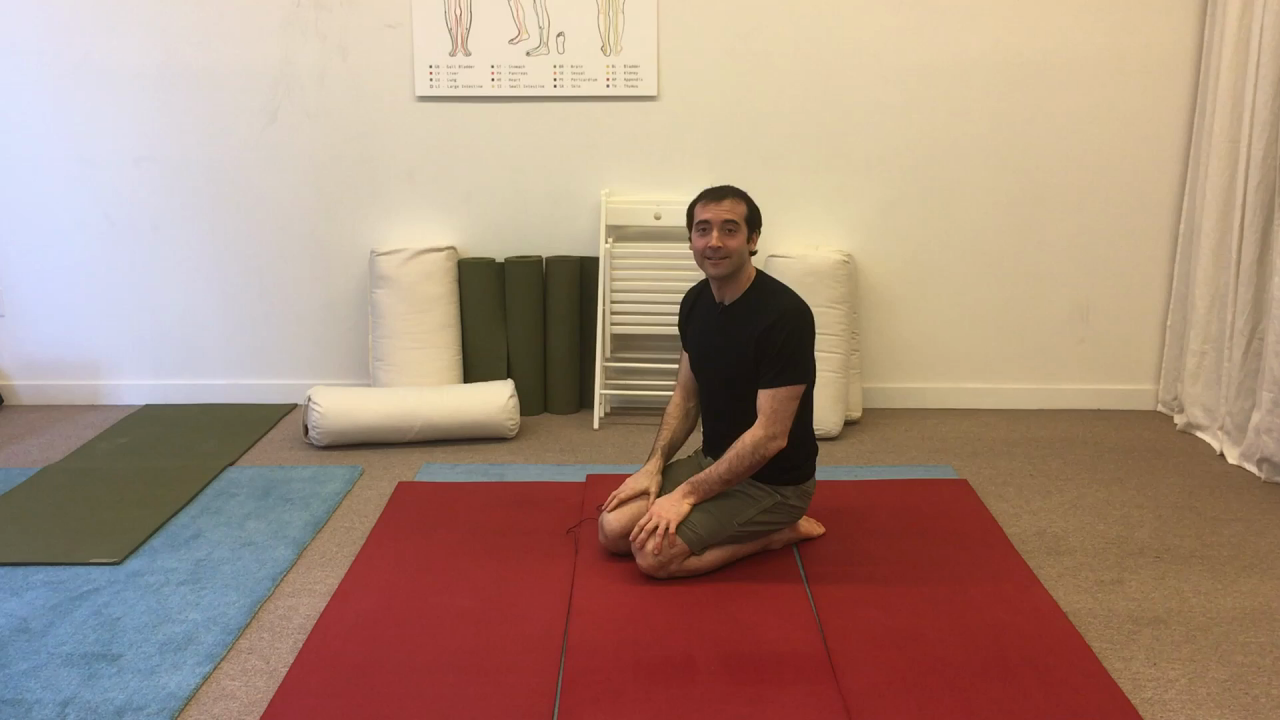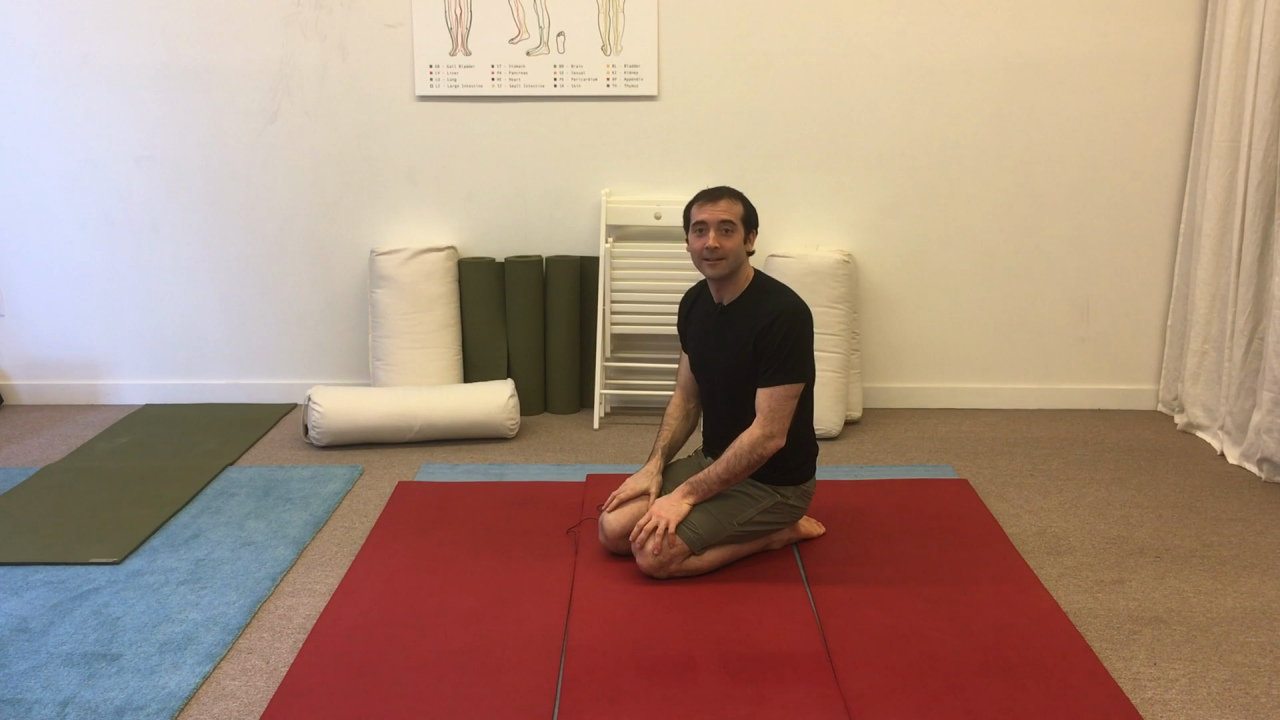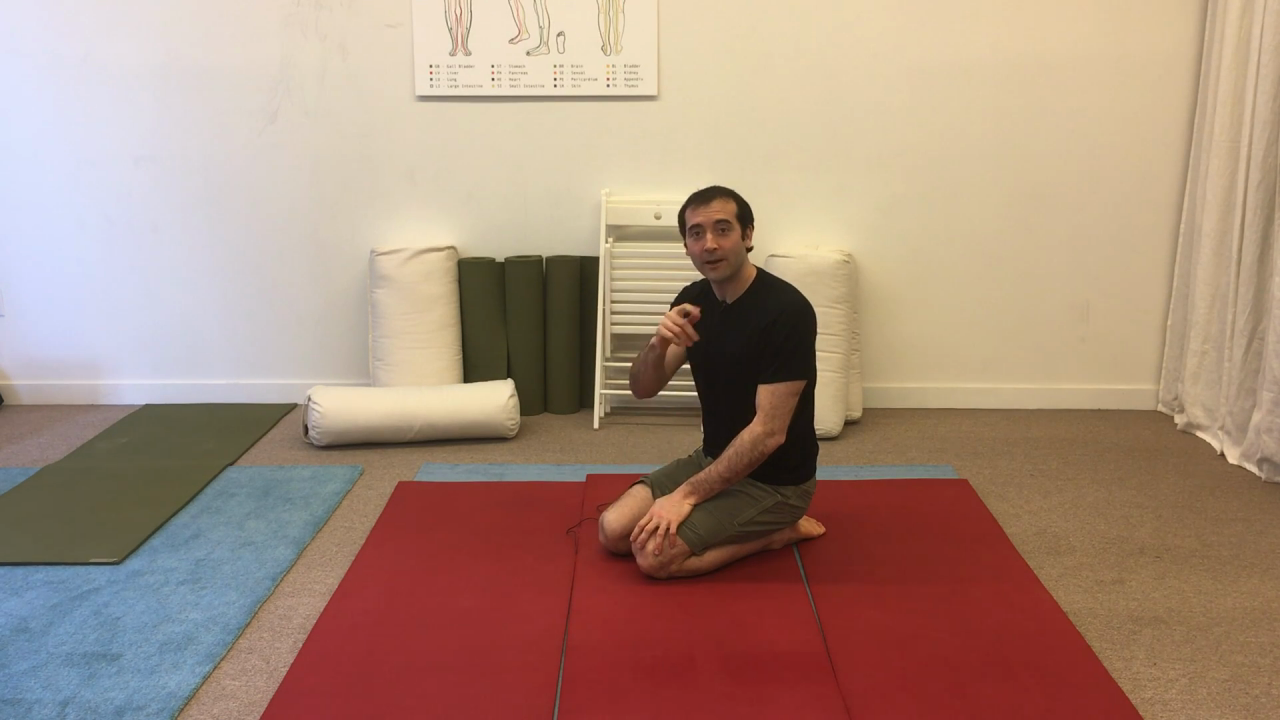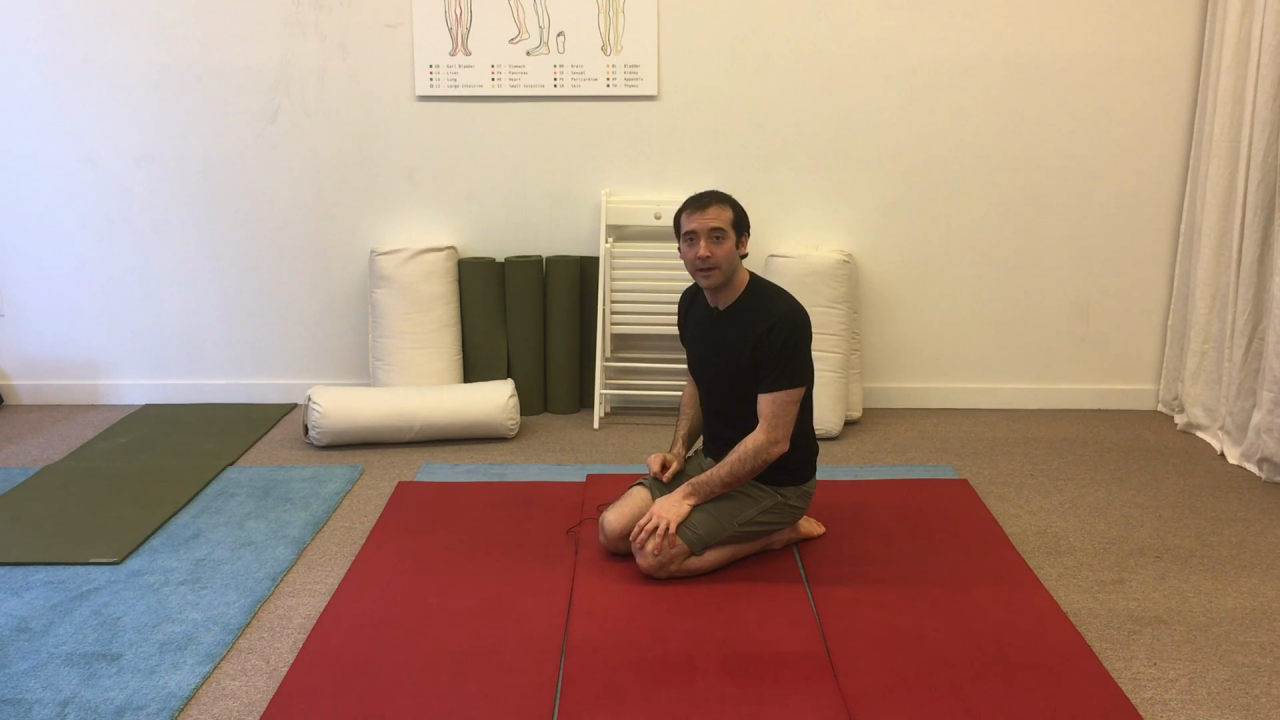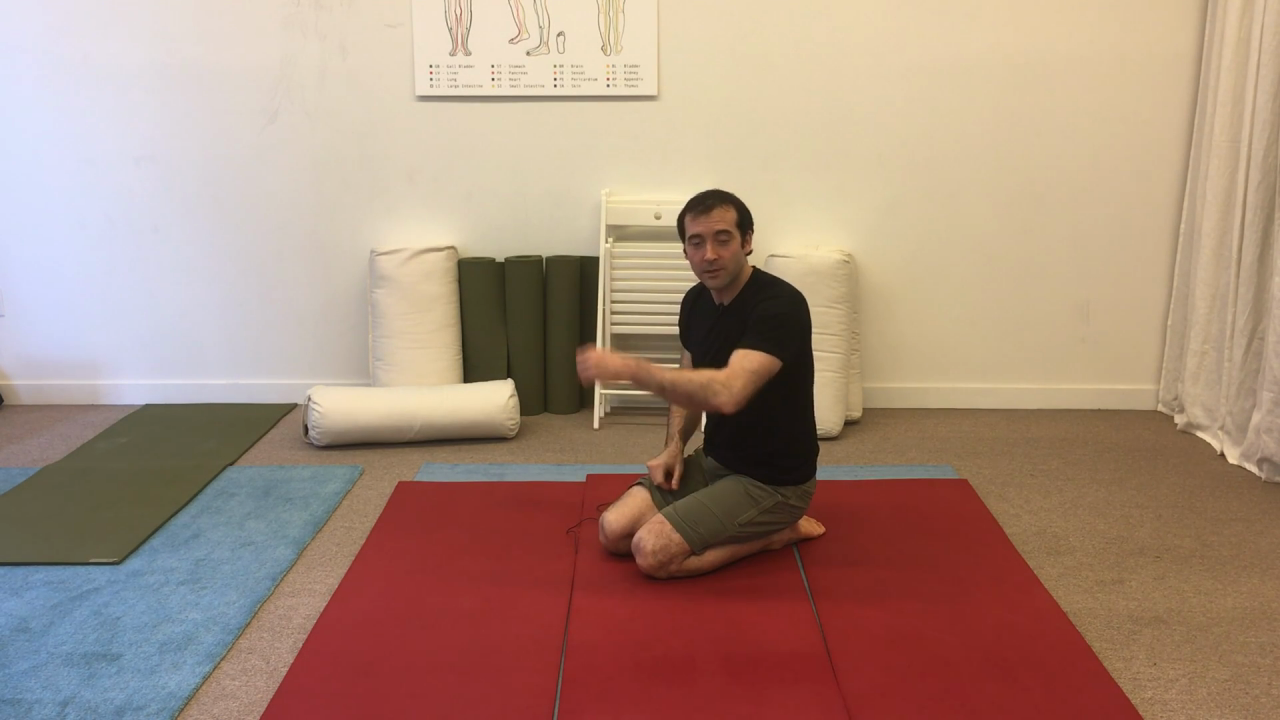
dt=1s
person 1, frame 1
left shoulder: (784, 315)
right shoulder: (695, 302)
left elbow: (770, 435)
right elbow: (686, 396)
left wrist: (688, 495)
right wrist: (654, 466)
left hip: (772, 481)
right hip: (713, 459)
left knee: (654, 553)
right knee: (614, 531)
left ankle: (780, 531)
person 1, frame 2
left shoulder: (782, 315)
right shoulder: (694, 303)
left elbow: (768, 435)
right elbow: (686, 397)
left wrist: (687, 496)
right wrist: (655, 465)
left hip: (772, 481)
right hip: (714, 460)
left knee: (653, 554)
right knee: (614, 529)
left ankle: (779, 531)
right ankle: (749, 527)
person 1, frame 3
left shoulder: (786, 311)
right shoulder: (693, 300)
left elbow: (768, 432)
right elbow: (642, 387)
left wrist: (688, 495)
right wrist: (660, 344)
left hip: (773, 480)
right hip: (714, 459)
left knee: (653, 554)
right knee: (614, 531)
left ankle: (780, 531)
right ankle: (756, 528)
person 1, frame 4
left shoulder: (780, 318)
right shoulder: (692, 303)
left elbow: (772, 439)
left wrist: (688, 496)
right wrist: (678, 449)
left hip: (773, 481)
right hip: (715, 460)
left knee: (653, 554)
right knee: (614, 531)
left ankle: (778, 532)
right ankle: (756, 528)
person 1, frame 5
left shoulder: (779, 306)
right shoulder: (696, 302)
left elbow: (727, 394)
right elbow: (687, 384)
left wrist: (627, 368)
right wrist: (673, 447)
left hip: (772, 481)
right hip: (715, 460)
left knee: (652, 552)
right knee: (614, 532)
left ankle: (777, 531)
right ankle: (756, 528)
